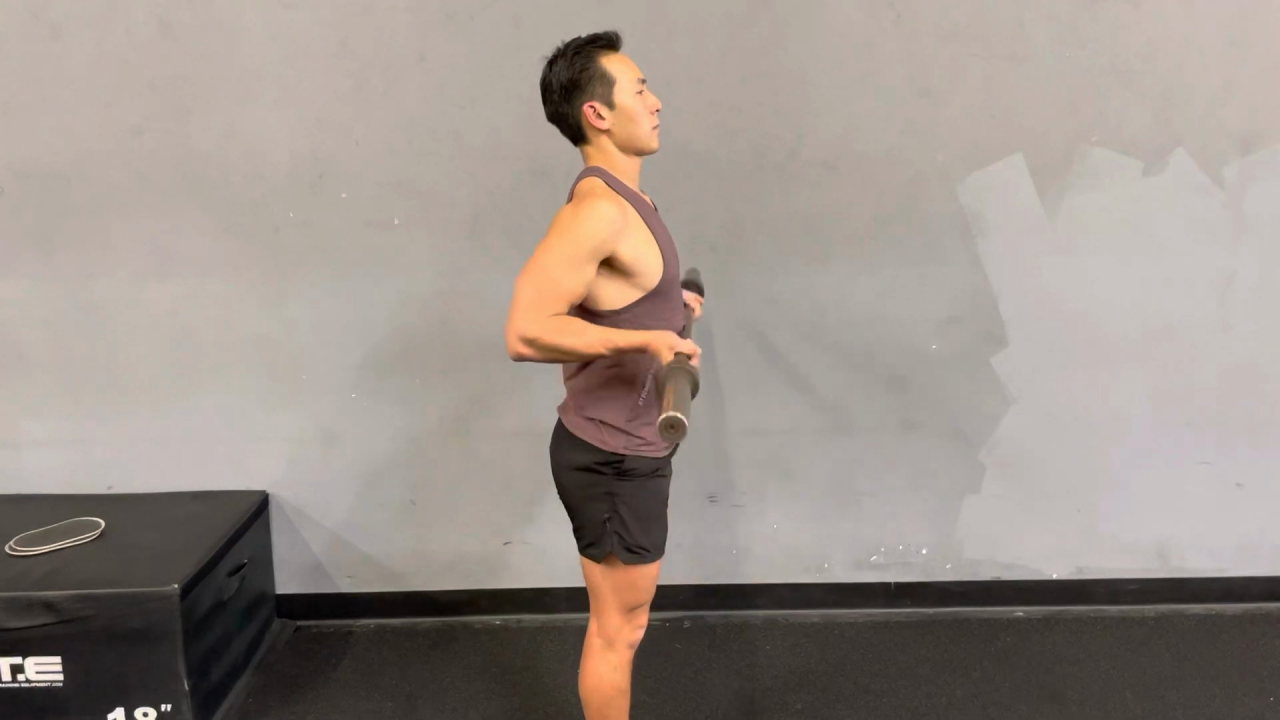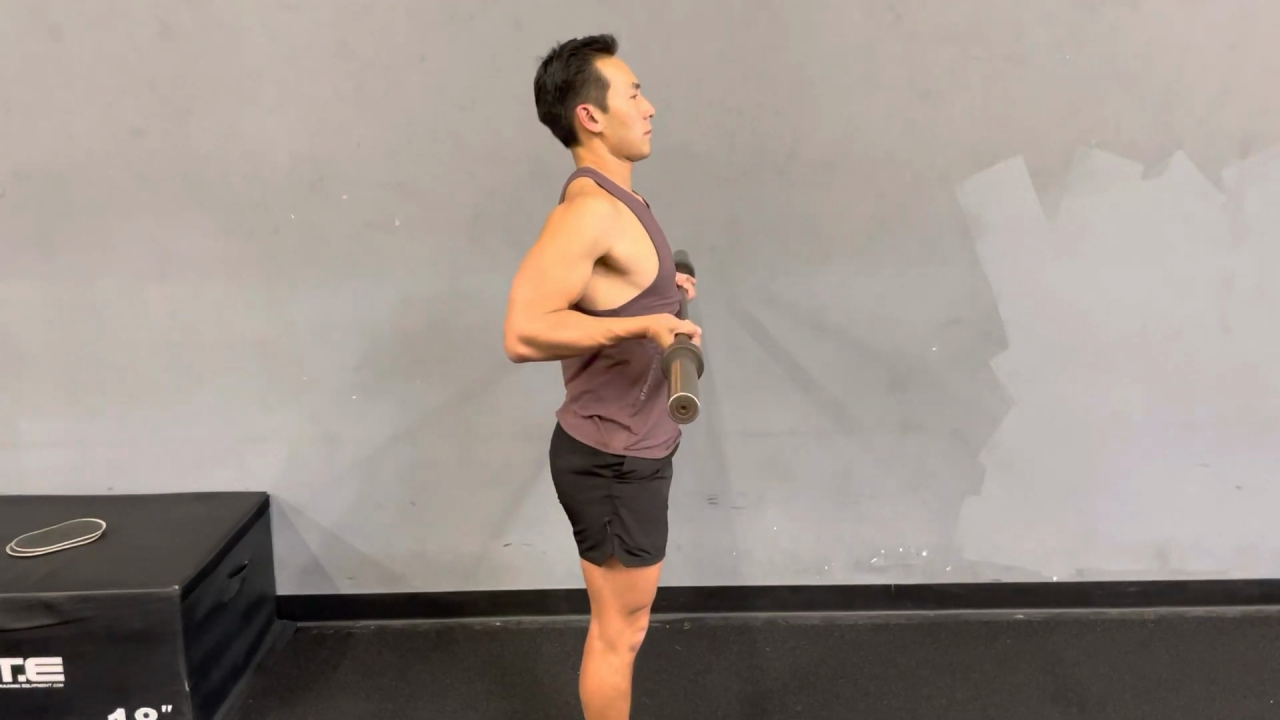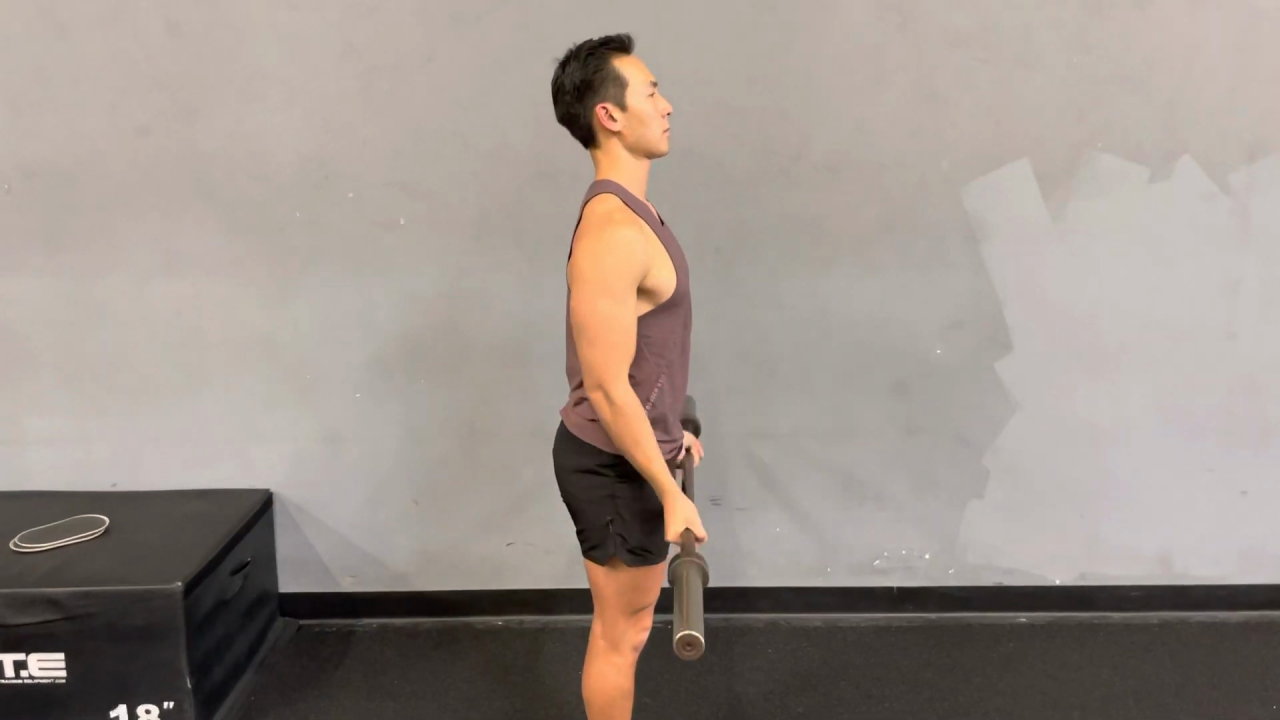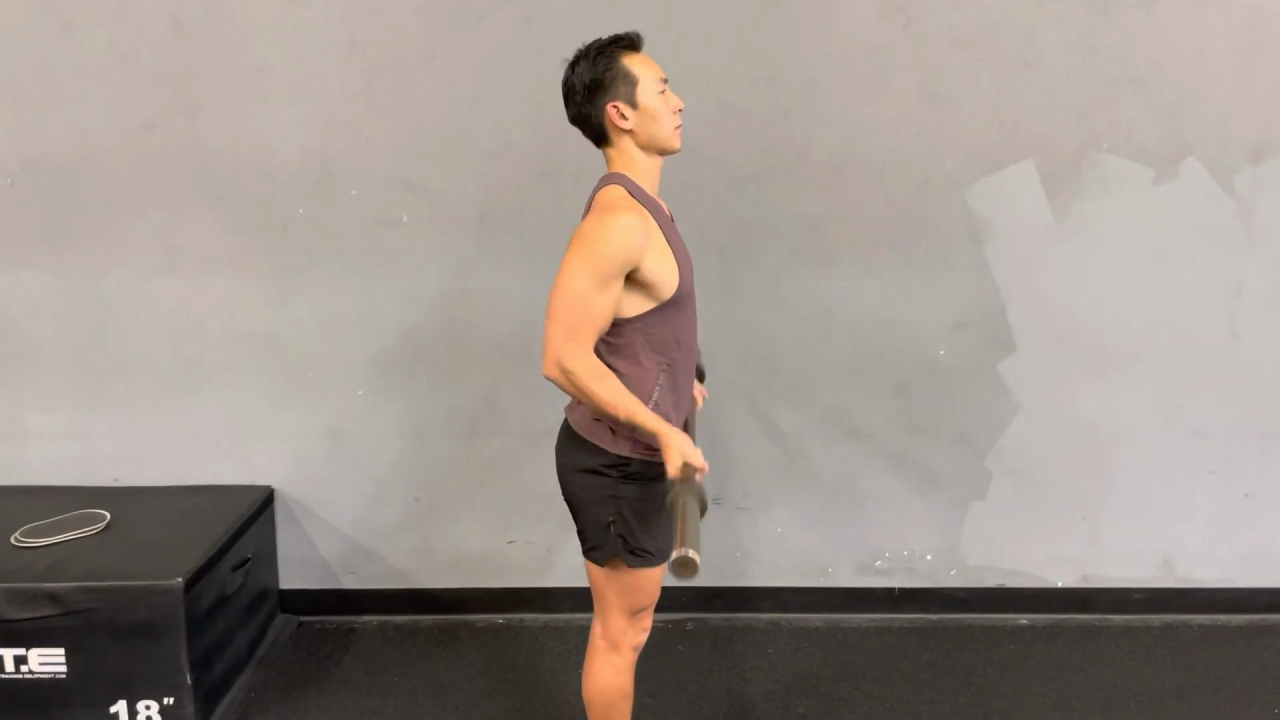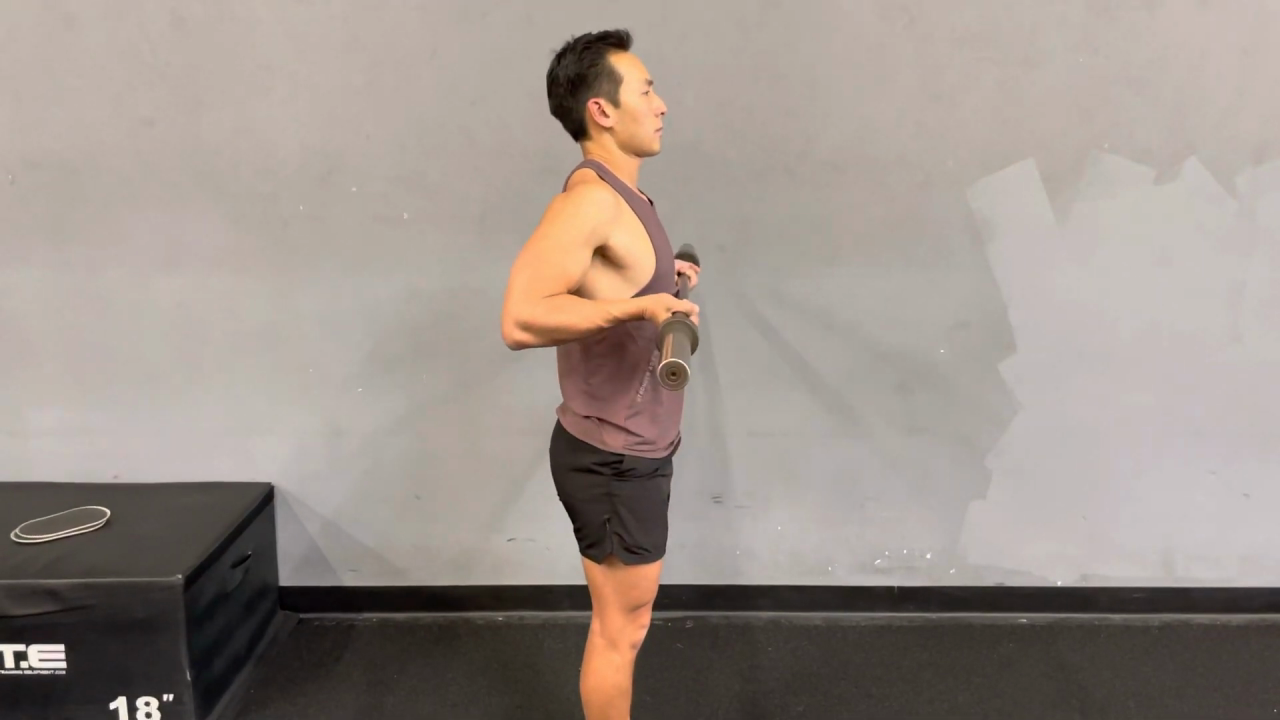
dt=1s
person 1, frame 1
left shoulder: (621, 199)
right shoulder: (598, 208)
right elbow: (526, 331)
left wrist: (671, 301)
right wrist: (646, 340)
left hip: (625, 447)
right hip: (613, 456)
left knee: (621, 622)
right knee: (618, 628)
person 1, frame 2
left shoulder: (614, 200)
right shoulder: (590, 209)
right elbow: (524, 331)
left wrist: (663, 287)
right wrist: (644, 324)
left hip: (629, 449)
right hip: (613, 458)
left knee: (621, 625)
right knee: (619, 631)
person 1, frame 3
left shoulder: (629, 212)
right shoulder: (614, 231)
right elbow: (608, 387)
left wrist: (673, 431)
right wrist: (671, 494)
left hip: (629, 454)
right hip: (615, 465)
left knee: (624, 624)
right knee: (623, 631)
person 1, frame 4
left shoulder: (638, 206)
right shoulder: (617, 220)
right elbow: (565, 359)
left wrist: (679, 380)
right wrist: (664, 431)
left hip: (629, 453)
right hip: (618, 462)
left knee: (623, 625)
right knee: (622, 632)
person 1, frame 5
left shoulder: (619, 194)
right shoulder: (592, 198)
right elbow: (522, 317)
left wrist: (663, 274)
right wrist: (639, 306)
left hip: (633, 448)
right hip: (612, 457)
left knee: (623, 622)
right knee: (620, 629)
